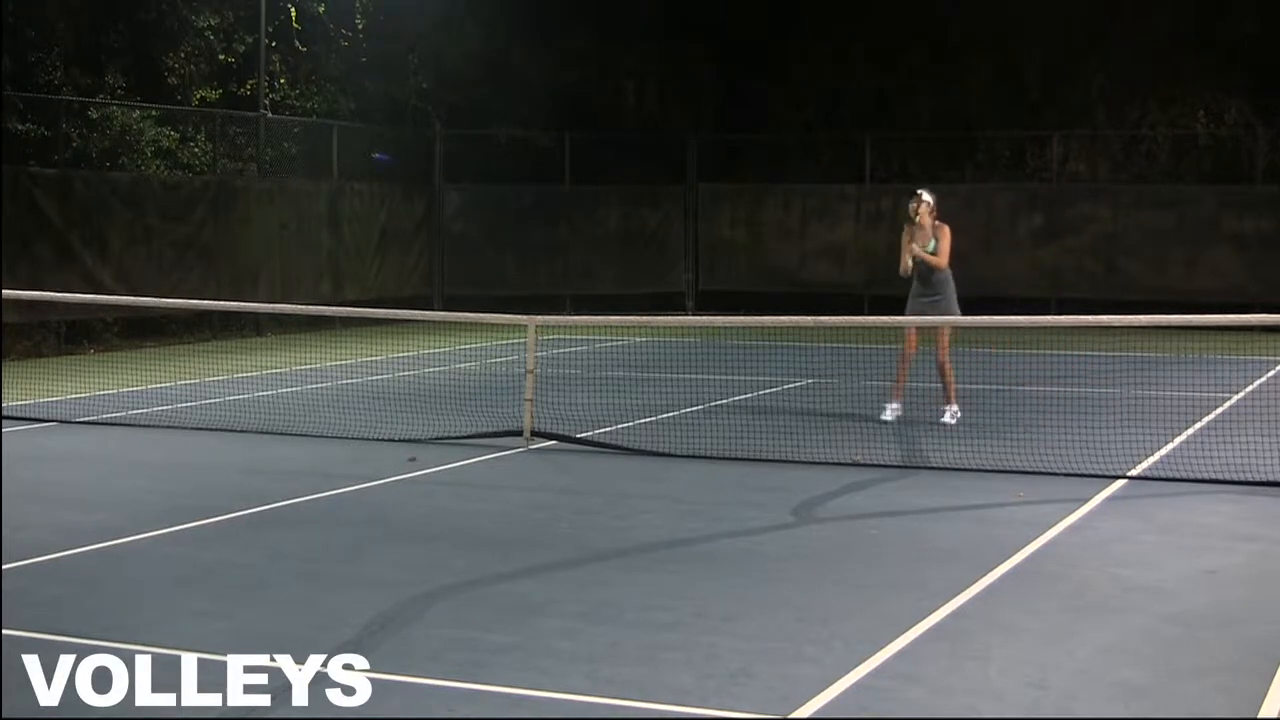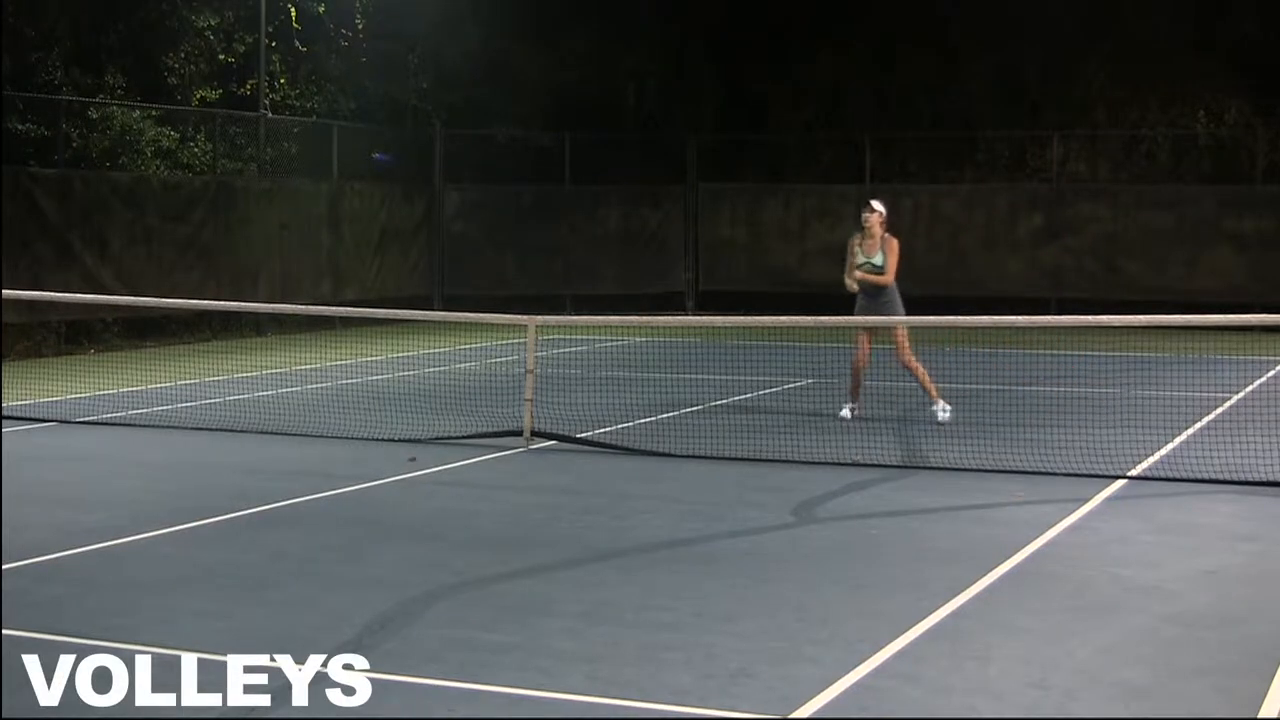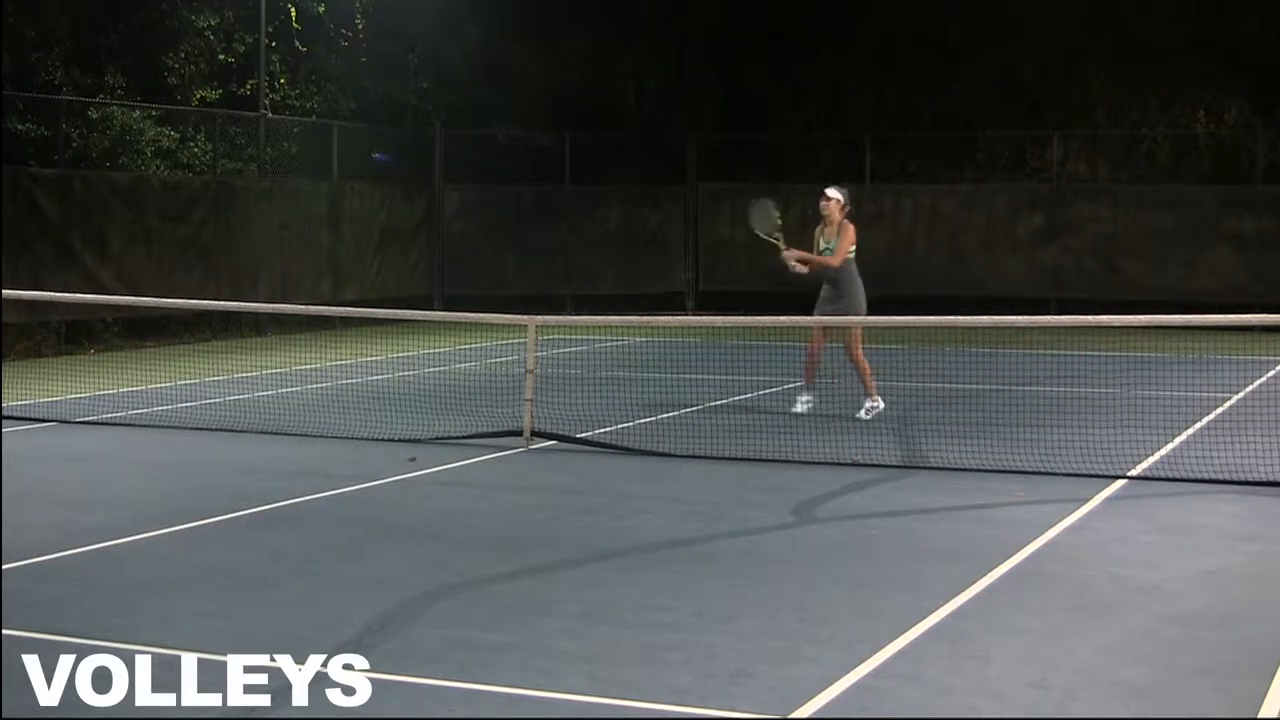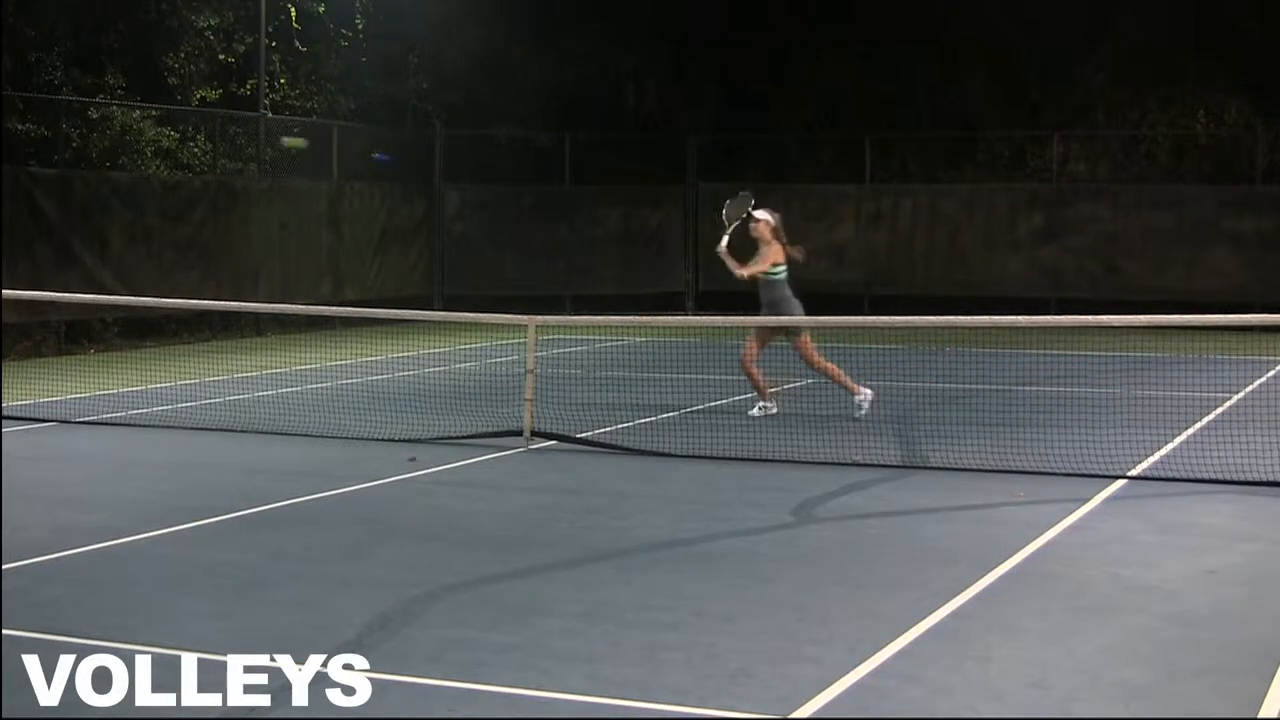
dt=0.3s
person 1, frame 1
left shoulder: (942, 230)
right shoulder: (908, 232)
left elbow: (942, 263)
right elbow: (904, 270)
left wrist: (920, 253)
right wrist: (906, 265)
left hip: (943, 295)
right hip: (918, 294)
left knee: (942, 357)
right knee: (907, 353)
left ankle: (951, 406)
right ankle: (895, 403)
person 1, frame 2
left shoulder: (890, 242)
right shoulder: (855, 241)
left elbow: (888, 278)
right elbow: (849, 274)
left wrist: (862, 275)
right wrist: (850, 282)
left hip: (889, 303)
right hip: (865, 304)
left knee: (906, 359)
right knee: (860, 361)
left ankle: (938, 402)
right ankle: (853, 403)
person 1, frame 3
left shoulder: (847, 228)
right shoulder: (820, 231)
left elbow: (835, 261)
right elbow: (817, 266)
left wrist: (801, 255)
right wrist: (799, 264)
left hip: (850, 292)
right hip: (829, 292)
left knee: (853, 351)
right knee: (814, 346)
left ankle: (873, 400)
right ankle: (807, 395)
person 1, frame 4
left shoulder: (772, 248)
right shoulder: (763, 250)
left elbow: (760, 267)
right elbow: (742, 271)
left wrist: (746, 272)
right wrist: (725, 255)
left hip: (786, 311)
right hip: (770, 312)
left knee: (814, 362)
right knee: (747, 358)
left ankle: (859, 392)
right ankle: (767, 402)
